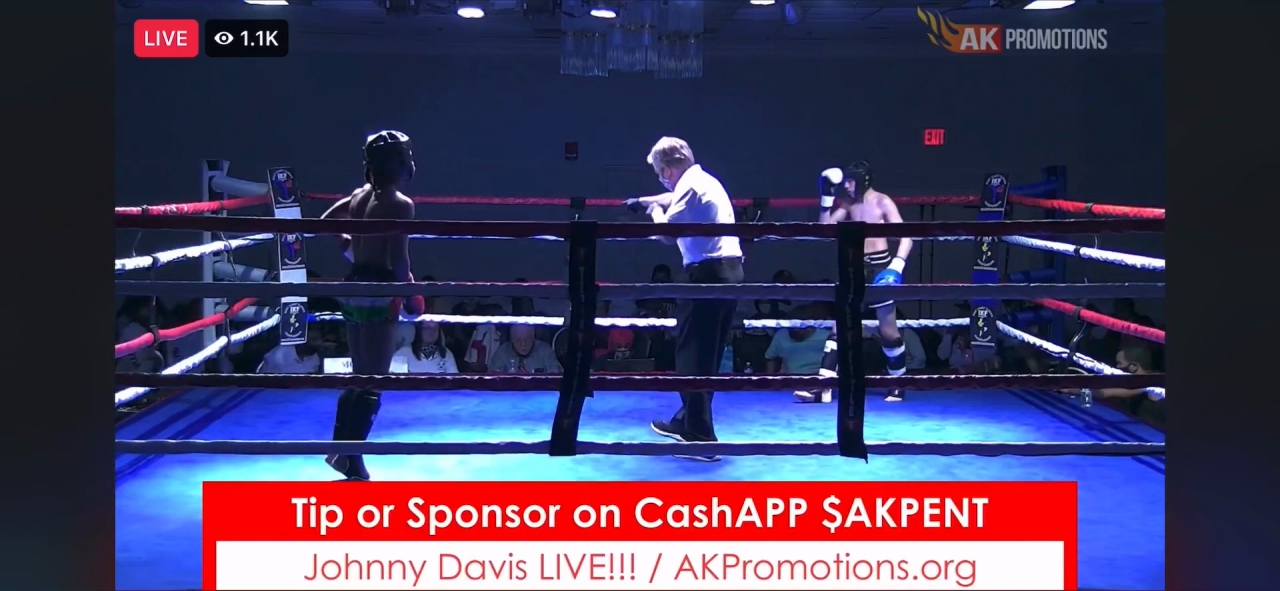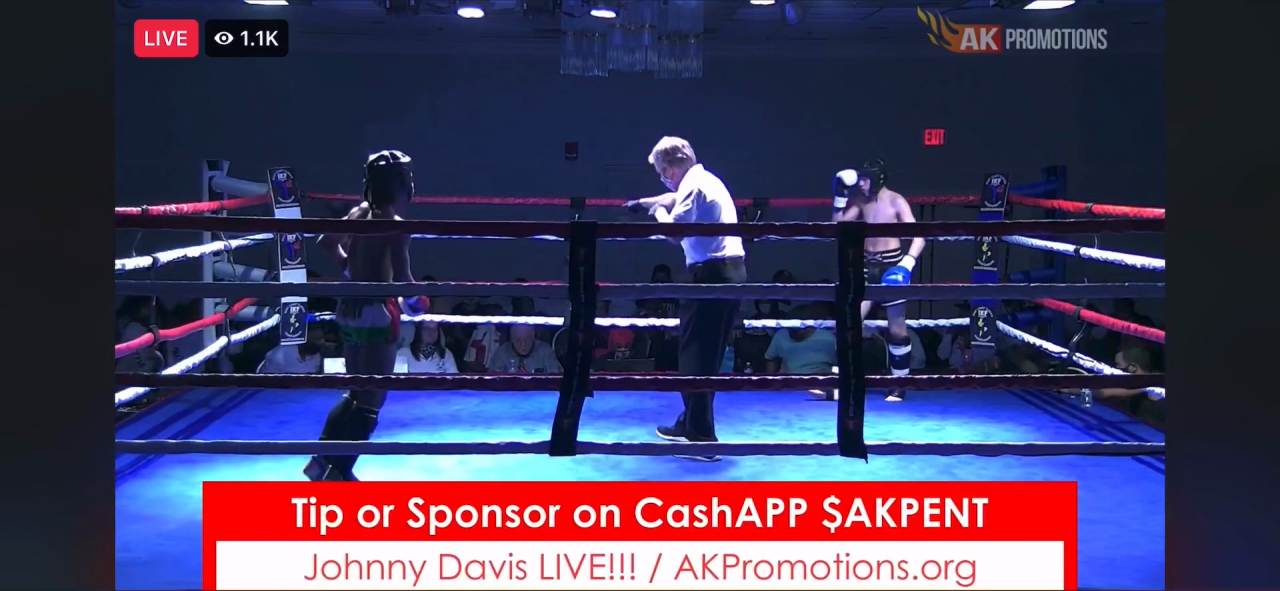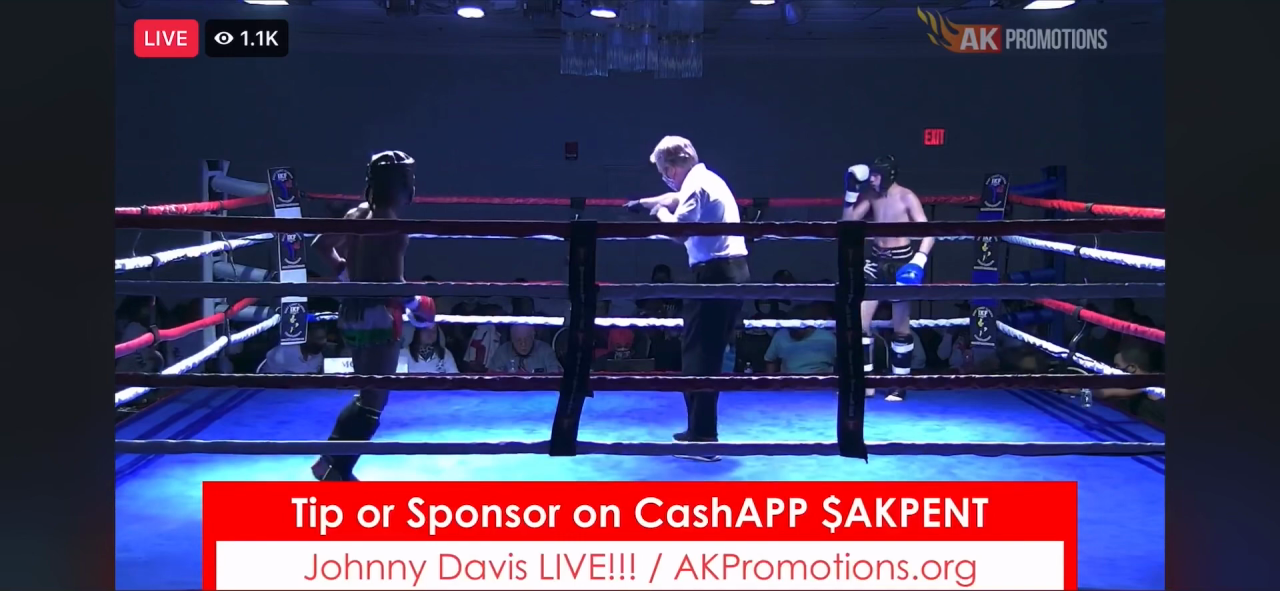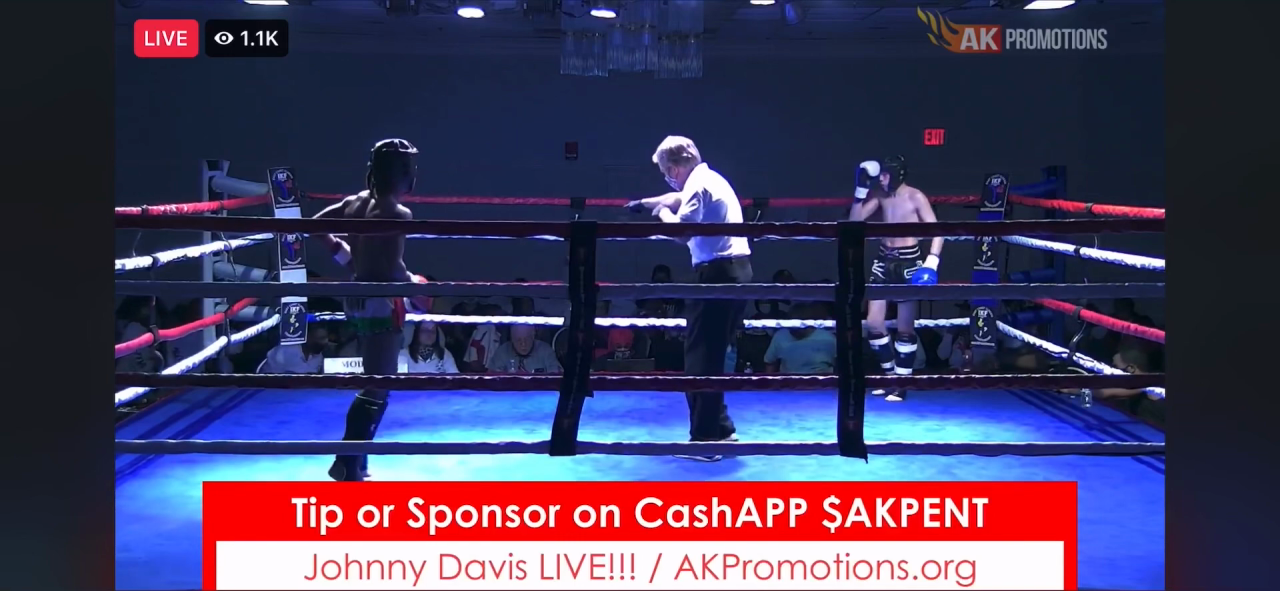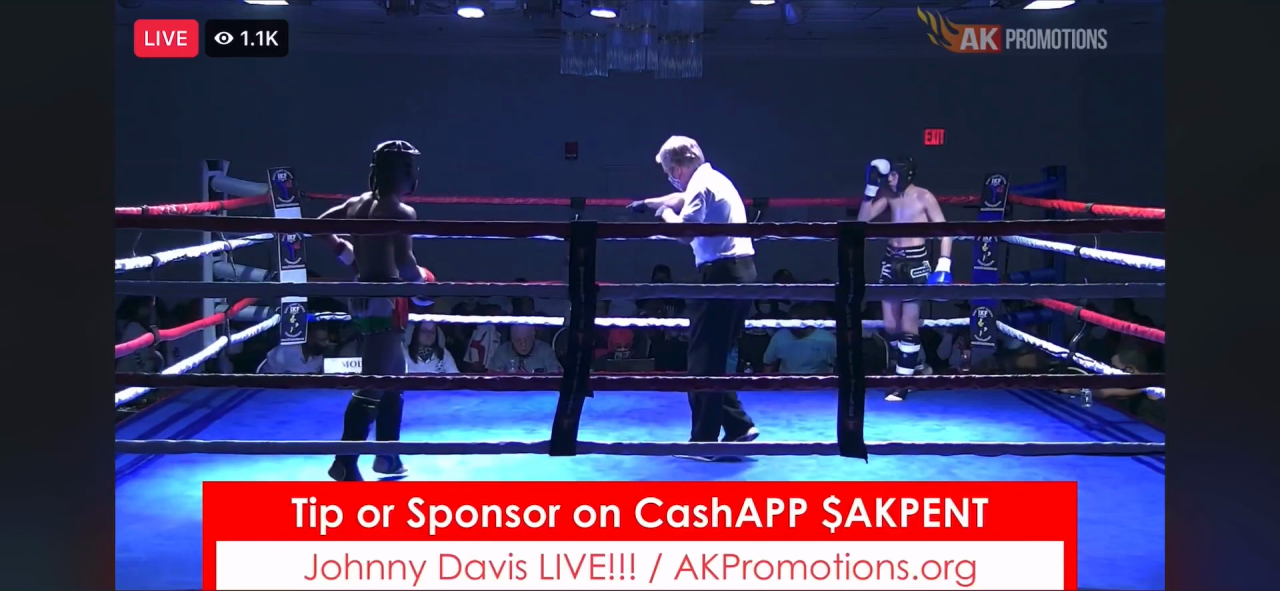
dt=0.1s
person 1, frame 1
left shoulder: (360, 195)
right shoulder: (399, 204)
left elbow: (326, 221)
right elbow: (400, 260)
left hip: (353, 291)
right hip: (380, 295)
left knee: (360, 378)
left ankle: (341, 450)
person 1, frame 2
left shoulder: (357, 213)
right shoulder: (395, 225)
left elbow: (326, 242)
right elbow: (401, 277)
right wrist: (411, 298)
left hip: (349, 310)
right hip: (376, 313)
left knee: (357, 394)
right knee: (372, 399)
left ankle: (321, 461)
right ankle: (340, 470)
person 1, frame 3
left shoulder: (357, 214)
left elbow: (322, 244)
right elbow: (393, 282)
right wrist: (415, 304)
left hip: (351, 311)
right hip: (379, 315)
left knee: (366, 393)
right knee: (374, 399)
left ankle: (328, 459)
right ankle: (340, 467)
person 1, frame 4
left shoulder: (357, 202)
right shoulder: (398, 213)
left elbow: (317, 224)
right elbow: (393, 267)
left wrist: (347, 253)
right wrist: (412, 283)
left hip: (357, 299)
right hip: (381, 303)
left knee: (373, 386)
right knee: (377, 390)
person 1, frame 5
left shoulder: (358, 203)
right shoulder: (401, 213)
right elbow: (403, 264)
left wrist: (349, 252)
right wrist: (420, 282)
left hip: (363, 298)
right hip: (384, 303)
left knee: (394, 377)
right knee: (372, 389)
person 2, frame 1
left shoulder: (688, 186)
right shoulder: (706, 181)
left wrist: (655, 210)
right wrist: (645, 200)
left hip: (708, 274)
right hip: (729, 272)
left knee: (693, 357)
right knee: (707, 356)
left ankle: (700, 439)
right ankle: (686, 423)
person 2, frame 2
left shoulder: (693, 185)
right shoulder: (708, 180)
right elbow: (678, 199)
left wrist: (658, 211)
right wrist: (646, 201)
left hip: (711, 274)
right hip: (731, 271)
left knee: (696, 357)
right knee: (708, 357)
left ankle: (701, 440)
right ankle: (690, 426)
person 2, frame 3
left shoulder: (696, 185)
right shoulder: (709, 180)
right elbow: (677, 199)
left wrist: (660, 211)
right wrist: (644, 202)
left hip: (715, 274)
right hip: (734, 271)
left knee: (699, 358)
right knee: (710, 356)
left ankle: (702, 440)
right ankle: (701, 430)
person 2, frame 4
left shoulder: (698, 185)
right shoulder: (711, 179)
right elbow: (680, 199)
left wrist: (662, 211)
right wrist: (646, 202)
left hip: (718, 273)
right hip: (737, 271)
left knee: (702, 358)
right knee: (712, 357)
left ankle: (705, 440)
right ankle: (720, 428)
person 2, frame 5
left shoulder: (701, 186)
right shoulder: (715, 180)
right elbow: (682, 199)
left wrist: (664, 213)
right wrist: (649, 202)
left hip: (721, 274)
right hip: (742, 272)
left knee: (704, 360)
right knee: (716, 359)
left ankle: (703, 441)
right ankle: (739, 427)
person 3, frame 1
left shoulder: (882, 202)
right shoulder: (847, 202)
left elbow: (906, 238)
right elbow: (825, 228)
left wrist: (897, 265)
right wrist: (827, 197)
left hip: (877, 267)
left knee: (888, 332)
left ankle: (898, 386)
right ankle: (824, 388)
person 3, frame 2
left shoulder: (896, 201)
right shoulder: (862, 201)
left elbow: (918, 237)
left wrist: (905, 264)
right wrist: (841, 197)
left hip: (891, 266)
right hip: (867, 266)
left knee: (896, 330)
left ankle: (898, 387)
person 3, frame 3
left shoulder: (907, 197)
right shoulder: (872, 196)
left elbow: (927, 232)
right elbow: (847, 222)
left wrist: (919, 261)
right wrist: (851, 192)
left hip: (900, 262)
right hip: (876, 261)
left knee: (900, 327)
right knee: (861, 322)
left ankle: (899, 385)
person 3, frame 4
left shoulder: (916, 197)
right shoulder: (881, 195)
left elbow: (936, 232)
right elbow: (855, 220)
left wrist: (931, 264)
right wrist: (861, 188)
left hip: (908, 262)
right hip: (884, 260)
left knee: (904, 327)
right knee: (873, 324)
left ankle: (900, 385)
right ankle: (890, 373)
person 3, frame 5
left shoulder: (924, 197)
right shoulder: (889, 196)
left elbow: (945, 232)
right elbow: (863, 219)
left wrist: (944, 264)
right wrist: (871, 187)
left hip: (915, 262)
right hip: (891, 261)
left knee: (908, 327)
right knee: (891, 327)
left ankle: (901, 385)
right ankle: (915, 368)
